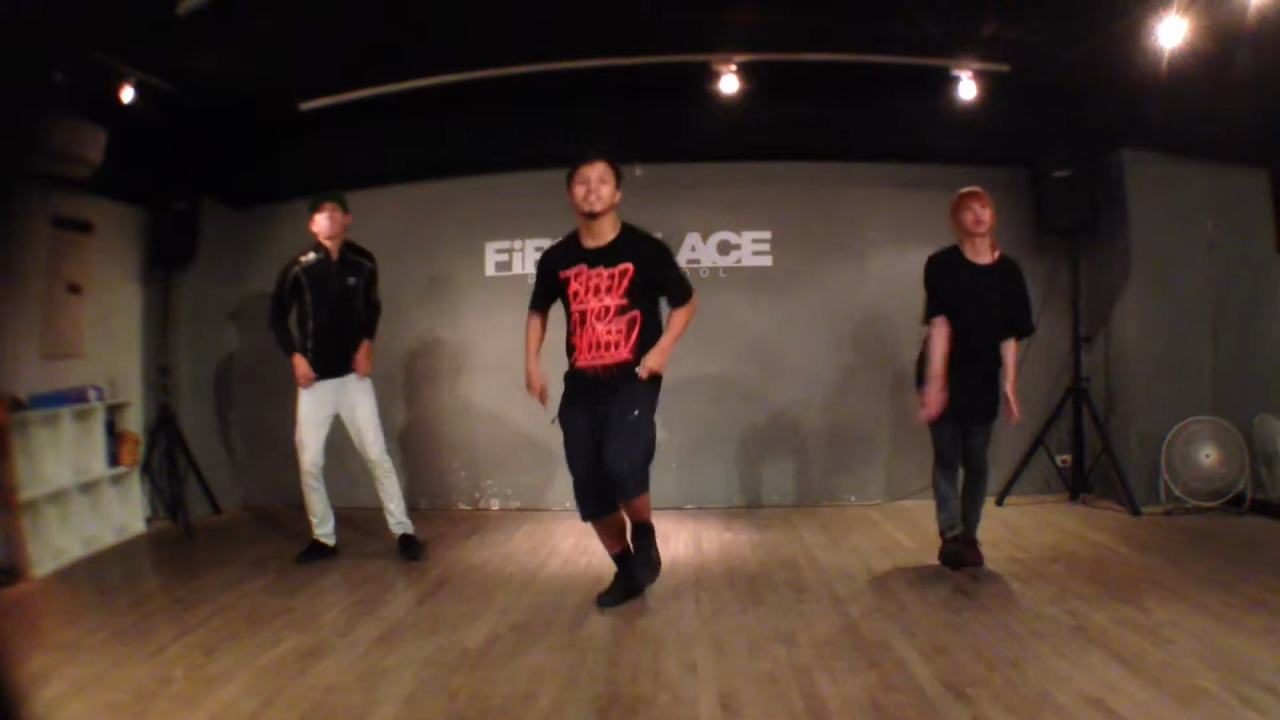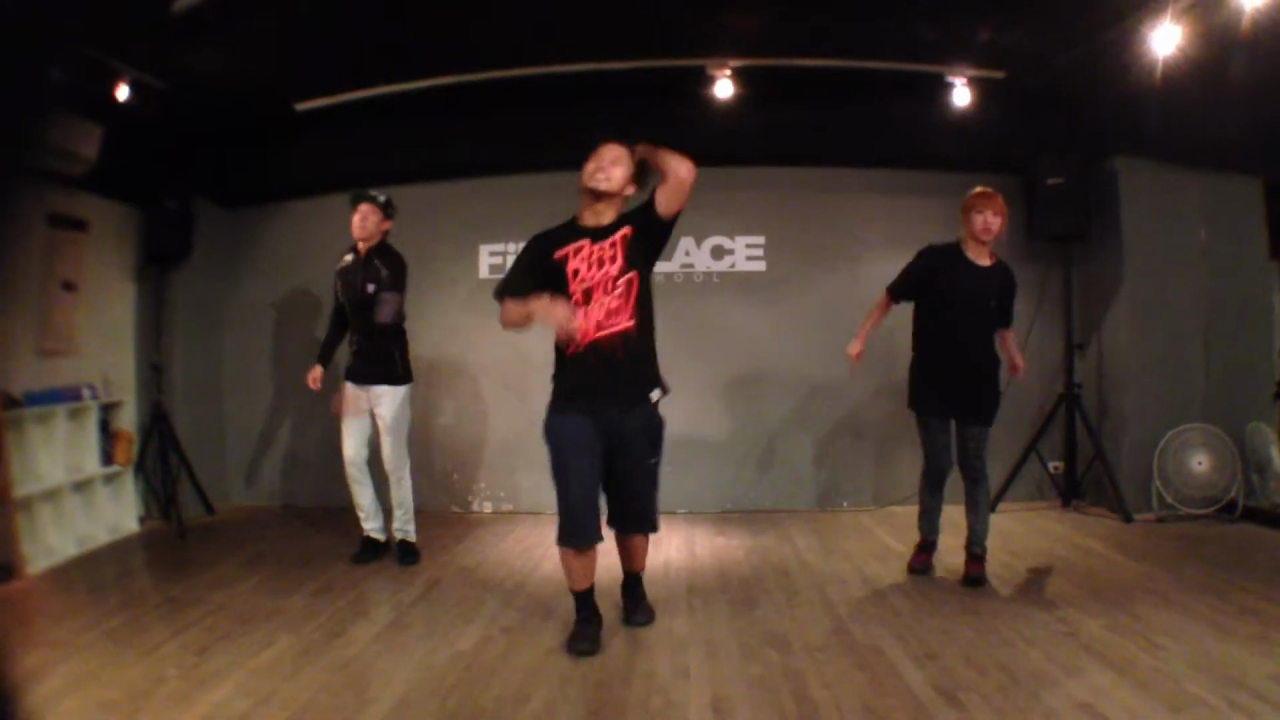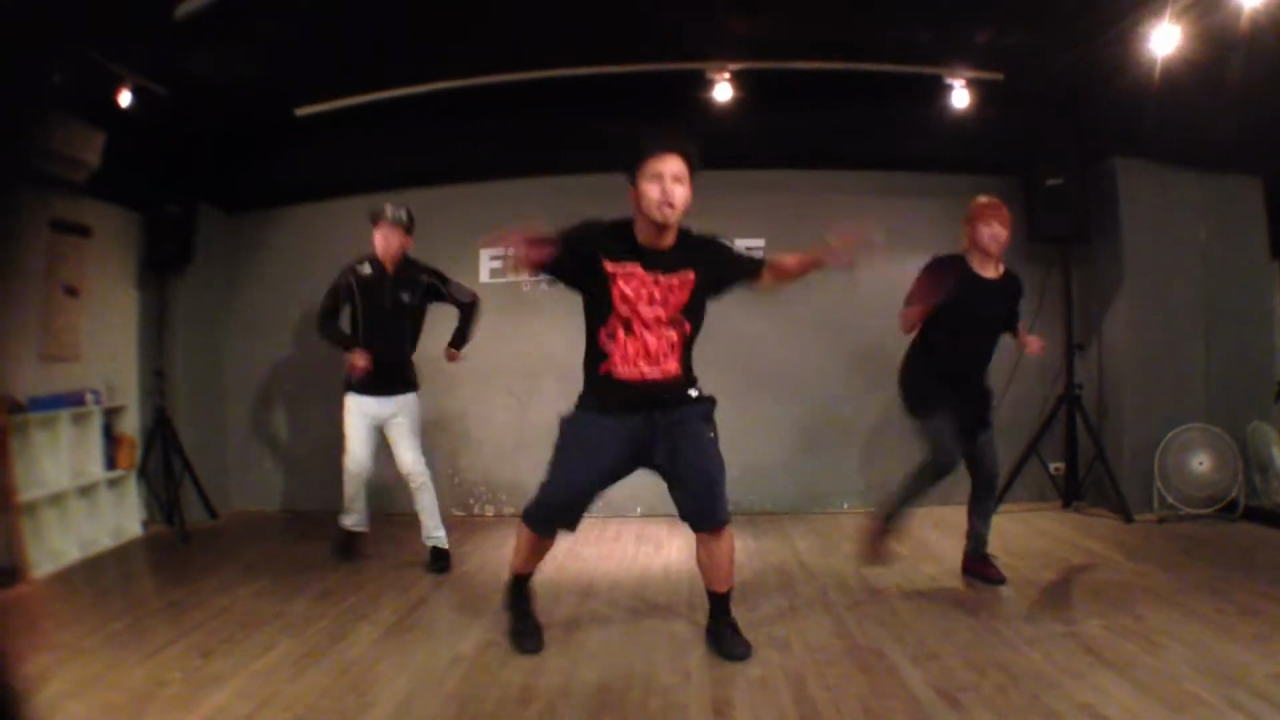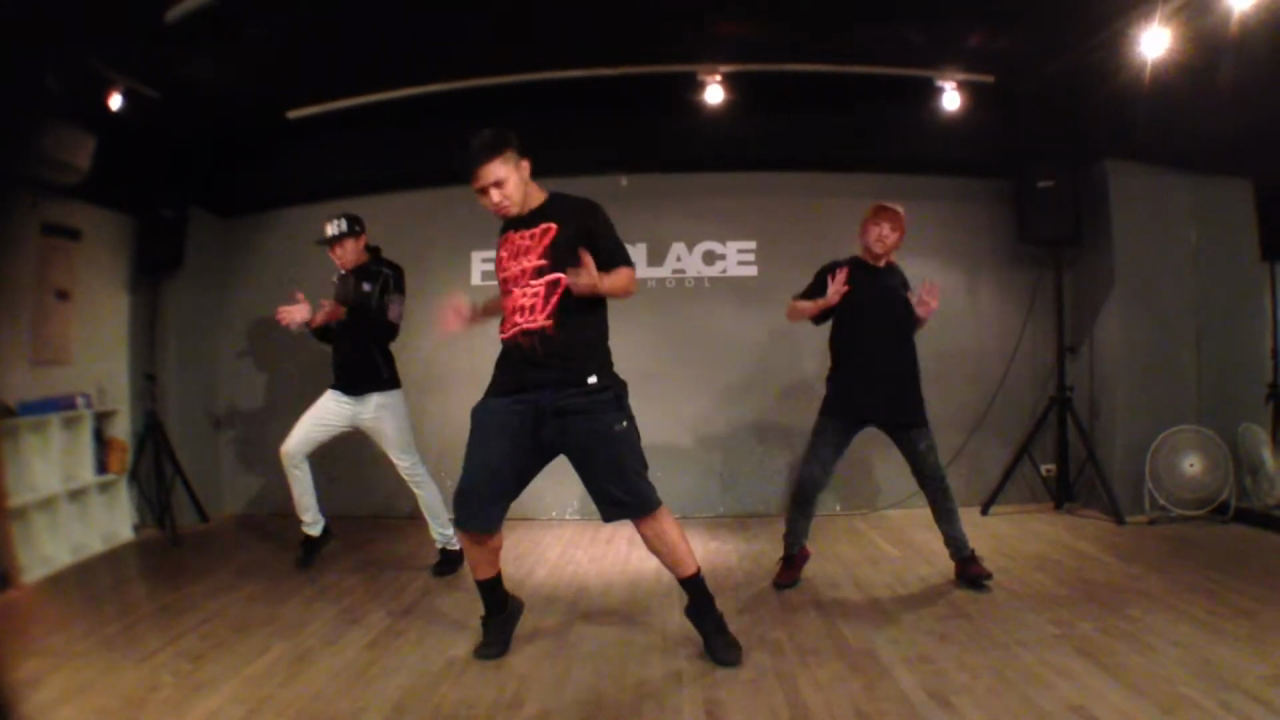
dt=1s
person 1, frame 1
left shoulder: (645, 249)
right shoulder: (557, 258)
left elbow: (685, 302)
right elbow: (537, 312)
left wrist: (662, 348)
right wrist: (532, 362)
left hip: (631, 384)
right hip: (580, 391)
left knee: (623, 468)
right knee: (591, 494)
left ankle: (645, 537)
right ankle: (625, 570)
person 1, frame 2
left shoulder: (639, 229)
right shoulder: (546, 245)
left elbow: (683, 175)
right elbow: (507, 313)
left wrist: (647, 154)
right wrist: (540, 305)
left hip: (636, 396)
right hip: (575, 401)
left knee: (634, 513)
right knee: (577, 516)
left ankle: (633, 588)
right ankle: (586, 612)
person 1, frame 3
left shoulder: (706, 253)
right shoulder: (597, 241)
left elbow: (770, 273)
right elbow: (532, 257)
left wrist: (820, 256)
right wrist: (523, 251)
left hip: (679, 406)
right hip: (608, 409)
left knee: (710, 516)
right knee: (553, 509)
left ankle: (720, 620)
right ankle: (519, 597)
person 1, frame 4
left shoulder: (579, 214)
right shoulder: (508, 232)
left elbow: (626, 278)
left wrist: (593, 284)
right wrist: (476, 310)
left hip: (584, 390)
right hip: (511, 395)
left knee: (639, 504)
right knee: (474, 511)
left ankle: (705, 611)
right ankle: (498, 609)
person 2, frame 1
left shoulder: (1008, 271)
right shoulder: (940, 265)
left elbow: (1010, 333)
right elbow: (938, 326)
left wrist: (1009, 384)
right wrist: (934, 381)
left hip: (982, 380)
right hip: (945, 377)
left knee: (976, 462)
right knee: (947, 456)
left ankle: (968, 536)
right ankle: (950, 536)
person 2, frame 2
left shoulder: (1002, 276)
right shoulder: (935, 260)
right elbow: (891, 297)
left wrist: (1014, 354)
right wrist: (861, 337)
left hip: (980, 385)
right hip: (933, 382)
left knee: (974, 467)
right knee: (937, 466)
left ankle: (976, 554)
right ankle: (926, 541)
person 2, frame 3
left shoulder: (1010, 283)
right shoulder: (945, 270)
right elbow: (908, 325)
left wrist: (1027, 339)
right wrist: (920, 306)
left hip: (970, 386)
right hip: (929, 381)
left knee: (987, 472)
right knee: (946, 455)
left ankle: (976, 554)
right ankle: (888, 519)
person 2, frame 4
left shoulder: (898, 278)
right shoulder: (839, 271)
right elbow: (795, 312)
left wrist: (921, 315)
right wrist: (827, 301)
left hip: (900, 396)
right hip: (847, 396)
left knee: (933, 477)
right knee: (809, 479)
left ankle: (963, 557)
right ankle: (794, 554)
person 3, frame 1
left shoulder: (364, 262)
right shoulder: (299, 267)
right elbow: (276, 316)
left wrist: (366, 344)
right wrist: (295, 355)
left hip: (353, 377)
right hip: (315, 379)
left knee: (376, 454)
right knee: (309, 463)
left ankle: (402, 531)
right ankle: (324, 538)
person 3, frame 2
left shoulder: (392, 265)
right shoulder: (345, 264)
left elbow: (383, 327)
left wrist: (357, 385)
right wrist: (321, 362)
left hip: (391, 378)
right hip: (356, 375)
left knee: (394, 460)
right knee: (353, 458)
left ankle: (404, 536)
right ankle: (374, 535)
person 3, frame 3
left shoulder: (422, 277)
right shoulder: (355, 275)
left elbow: (468, 300)
right elbow: (325, 320)
left wrist: (457, 342)
right wrist: (350, 349)
left hip: (400, 392)
right hip: (362, 391)
left knee: (412, 466)
right knee: (357, 465)
left ankle: (437, 544)
right ankle: (353, 525)
person 3, frame 4
left shoulder: (388, 274)
right shoulder: (342, 282)
left elbow: (388, 332)
left wrist: (344, 313)
right wrist: (312, 318)
left hip: (381, 394)
right hip: (340, 394)
left knee: (411, 468)
right knee: (291, 451)
left ankle: (450, 545)
right ankle: (314, 530)
